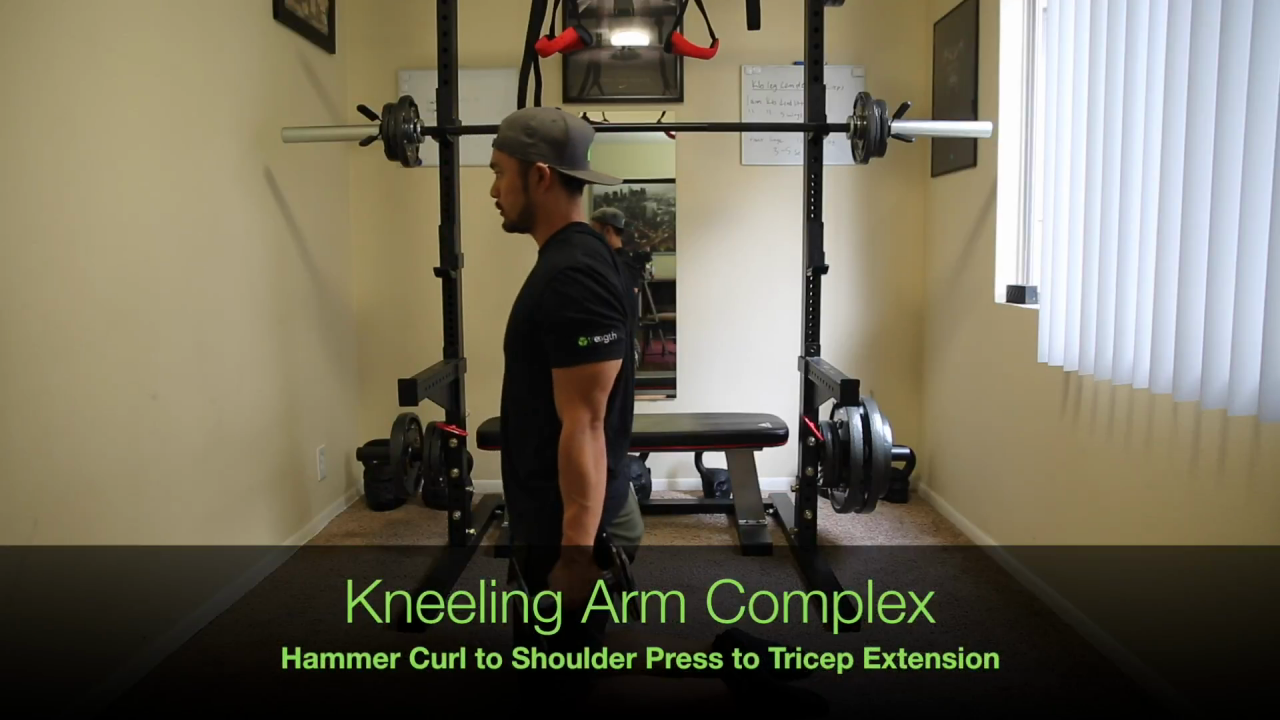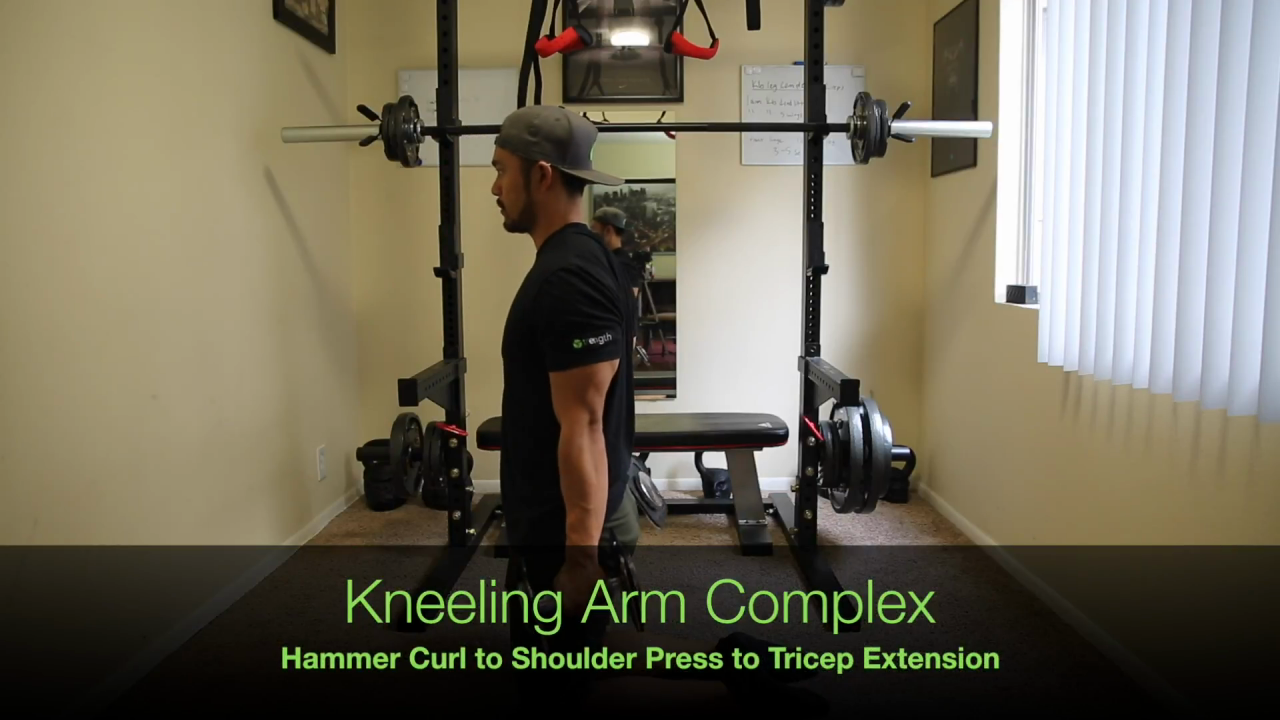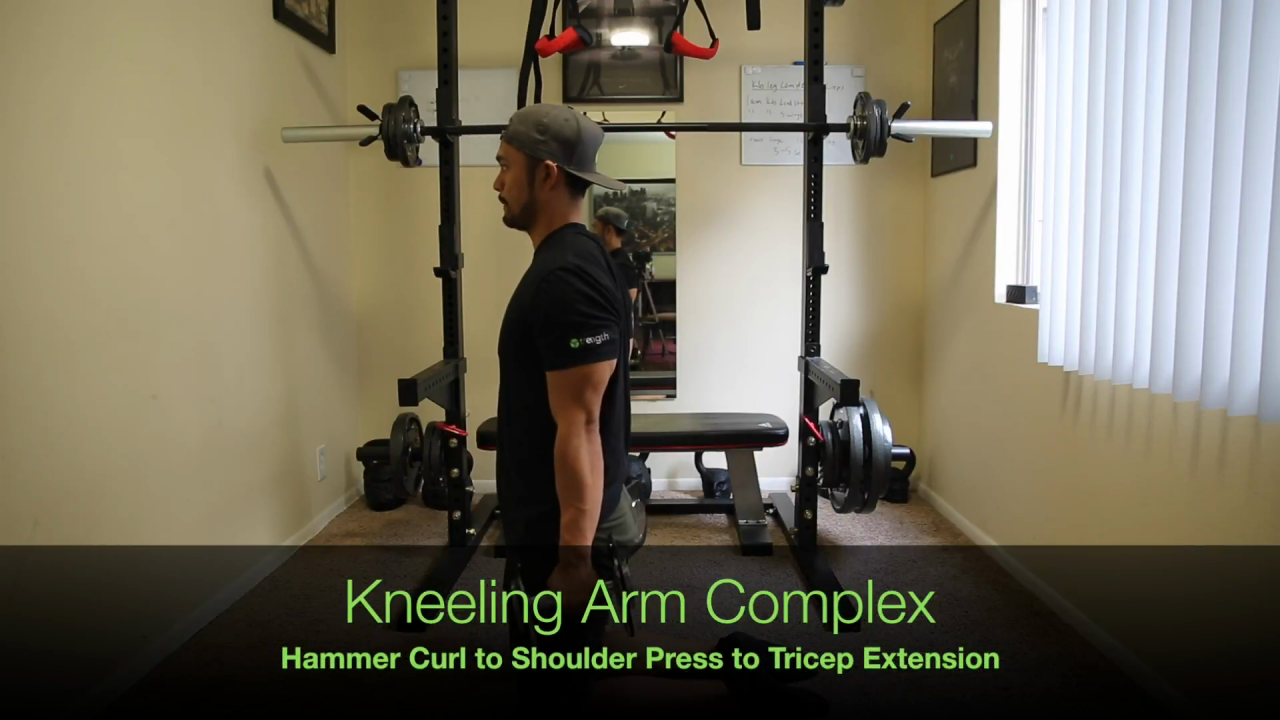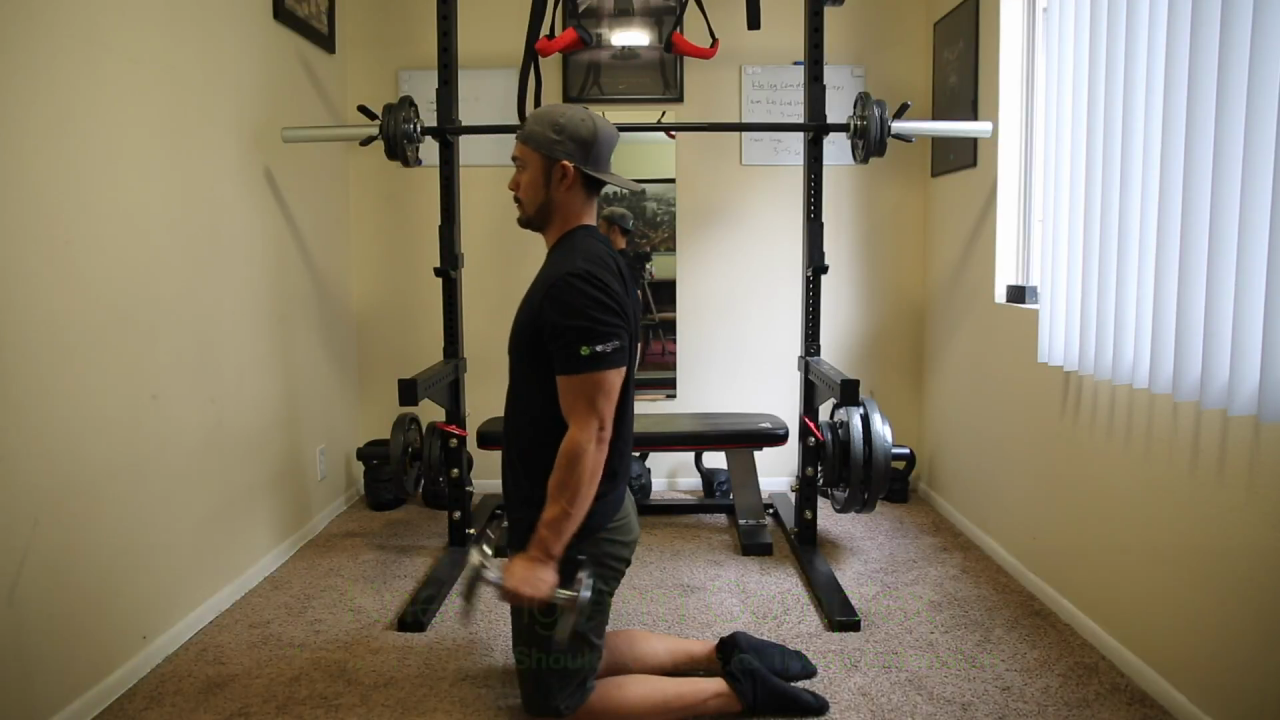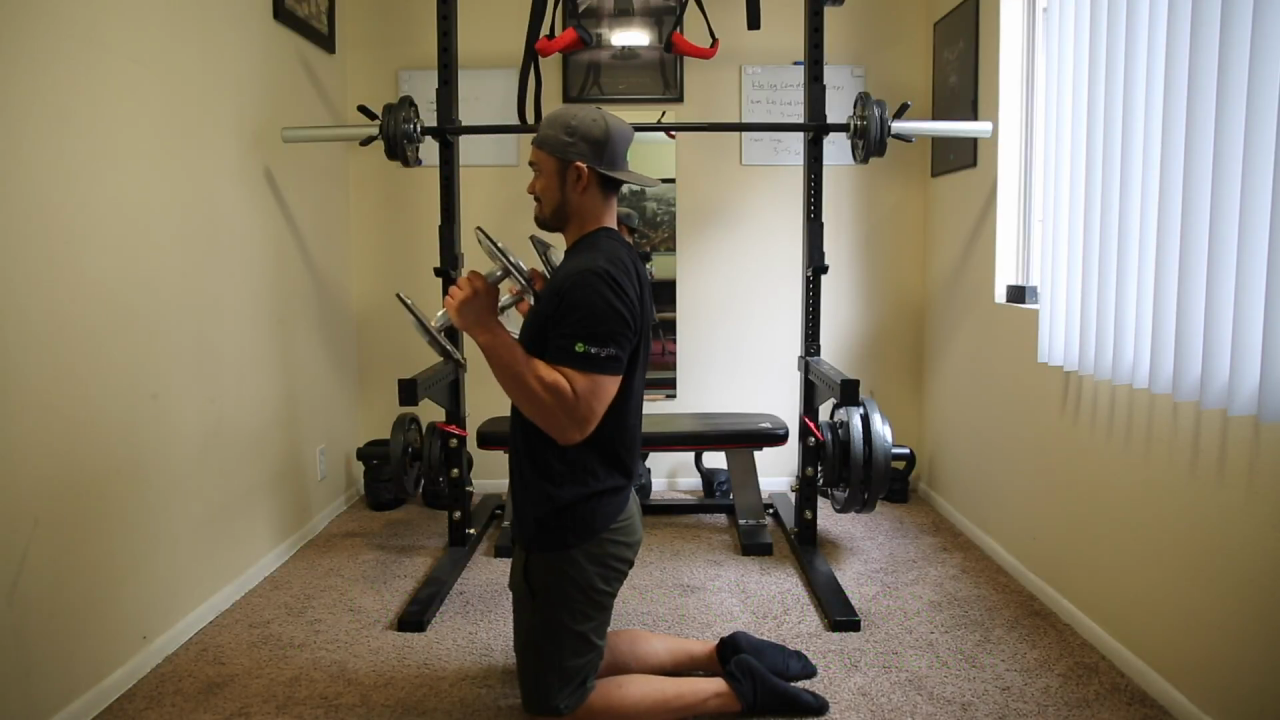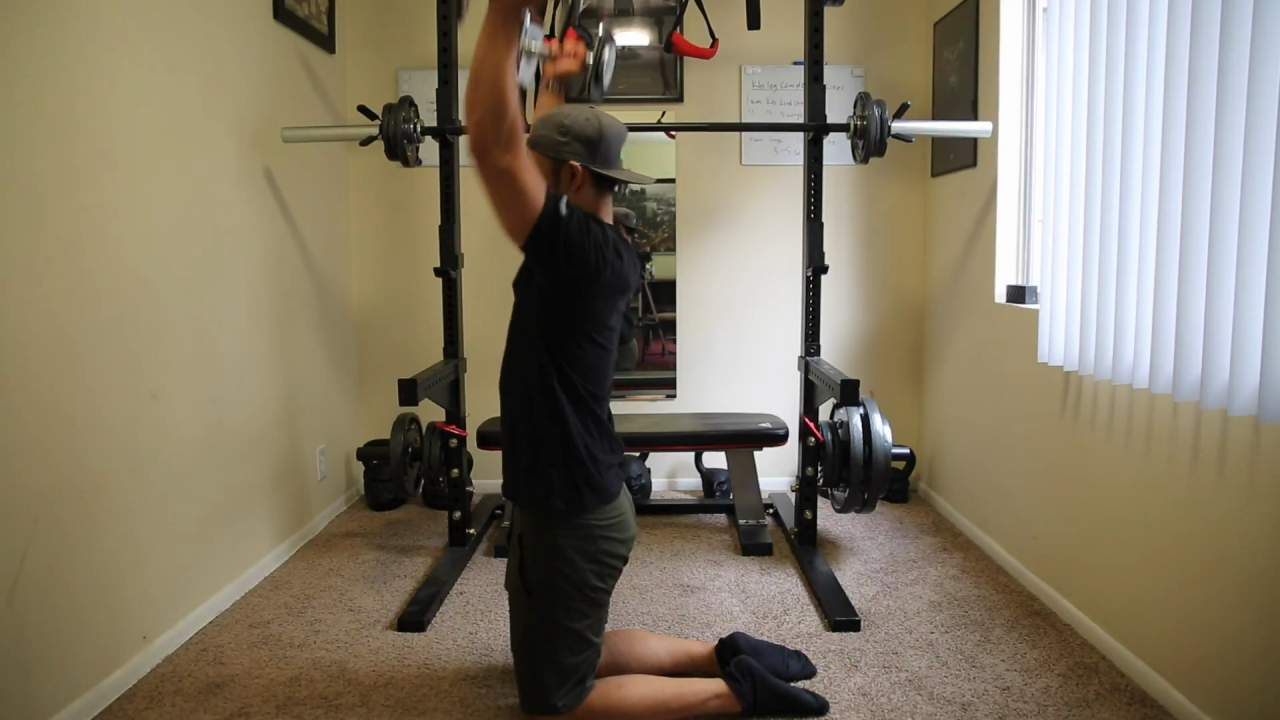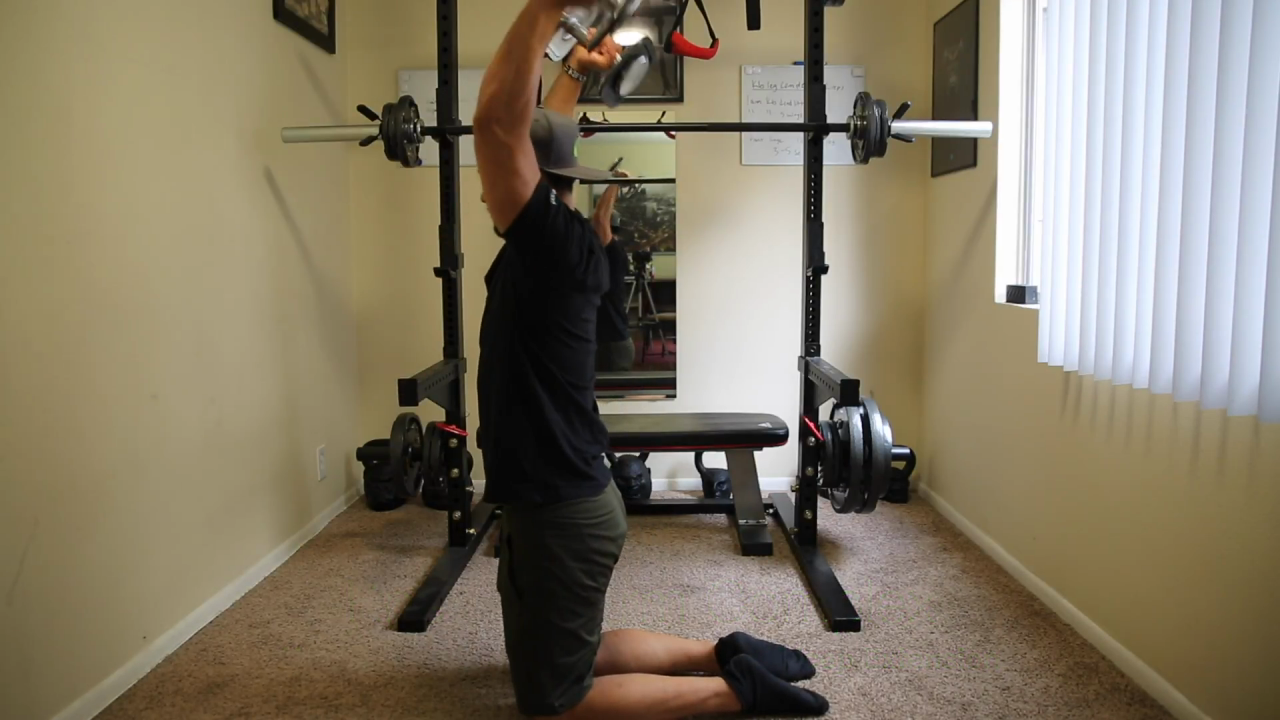
dt=0.7s
person 1, frame 1
left shoulder: (572, 277)
right shoulder: (570, 262)
left elbow: (584, 424)
left wrist: (576, 553)
left hip: (575, 524)
right hip: (566, 516)
right knee: (581, 652)
right ankle: (727, 654)
person 1, frame 2
left shoulder: (567, 280)
right shoulder: (575, 262)
left elbow: (583, 426)
left wrist: (581, 557)
left hip: (567, 529)
right hip: (564, 519)
right knee: (588, 651)
right ankle: (727, 658)
person 1, frame 3
left shoulder: (564, 279)
right shoulder: (576, 262)
left elbow: (579, 426)
left wrist: (574, 556)
left hip: (566, 528)
right hip: (560, 520)
right knee: (583, 652)
right ankle: (728, 656)
person 1, frame 4
left shoulder: (577, 281)
right shoulder: (582, 263)
left elbow: (590, 431)
left wrist: (543, 554)
left hip: (575, 527)
right hip: (584, 516)
right knee: (577, 652)
right ankle: (723, 655)
person 1, frame 5
left shoulder: (594, 279)
right shoulder: (599, 262)
left elbow: (570, 418)
left wrist: (487, 329)
right wrist: (537, 311)
left hip: (574, 526)
right hip: (582, 512)
right knee: (575, 653)
right ankle: (725, 653)
person 1, frame 6
left shoulder: (581, 250)
right shoulder: (594, 246)
left elbow: (491, 141)
right elbow: (523, 157)
right wrist: (555, 83)
left hip: (568, 515)
right hip: (580, 500)
right knee: (575, 651)
right ankle: (723, 654)
person 1, frame 7
left shoulder: (552, 242)
right shoulder: (562, 242)
left elbow: (496, 121)
right elbow: (527, 135)
right wrist: (573, 72)
left hip: (559, 512)
right hip: (571, 497)
right knee: (570, 654)
right ankle: (725, 653)
